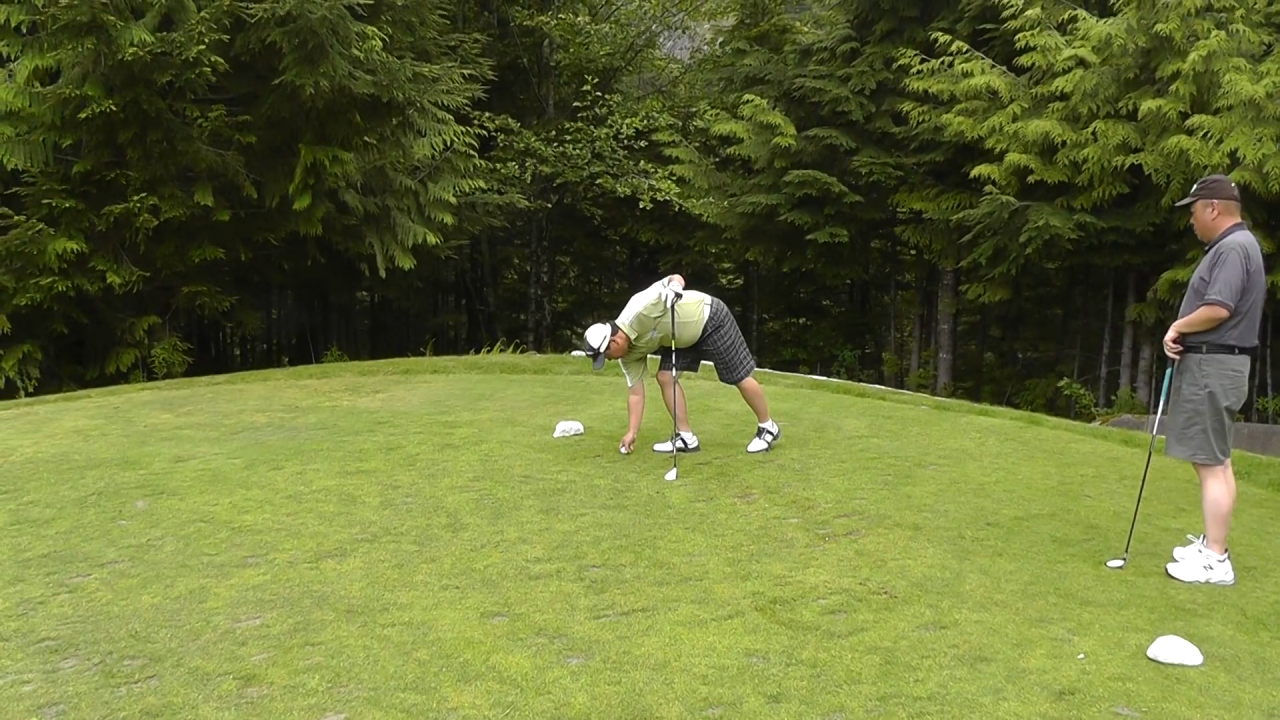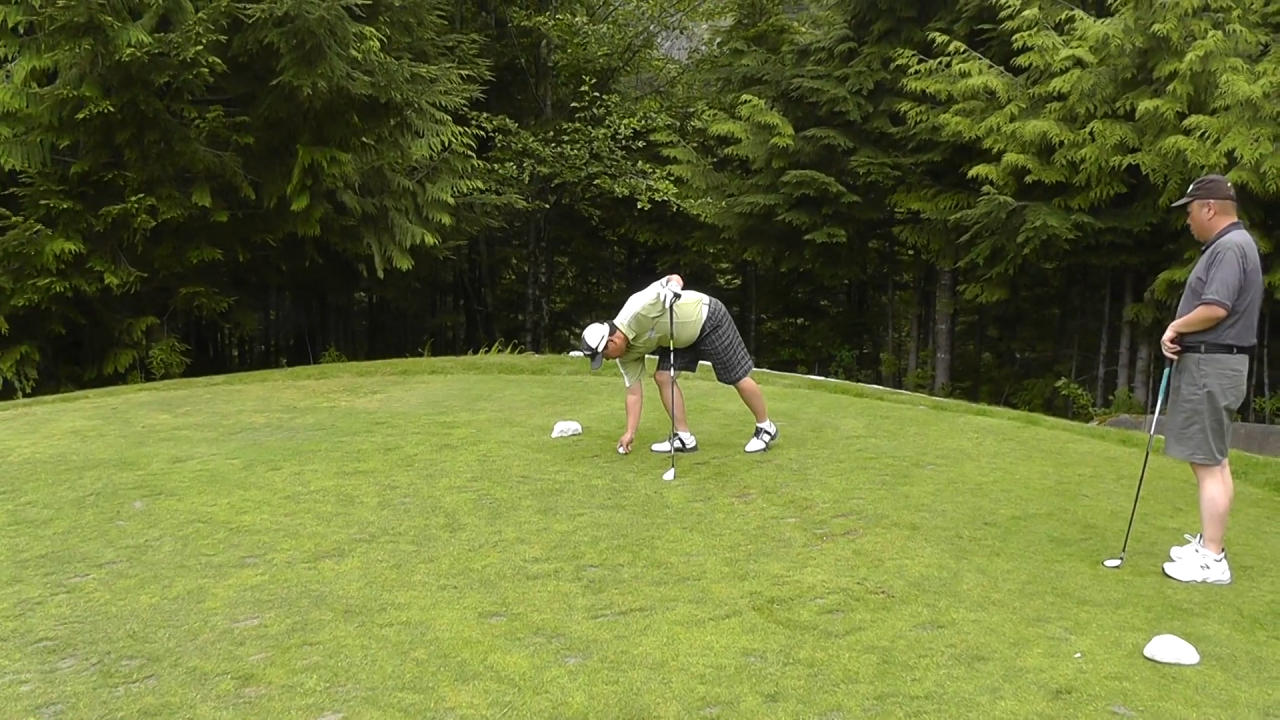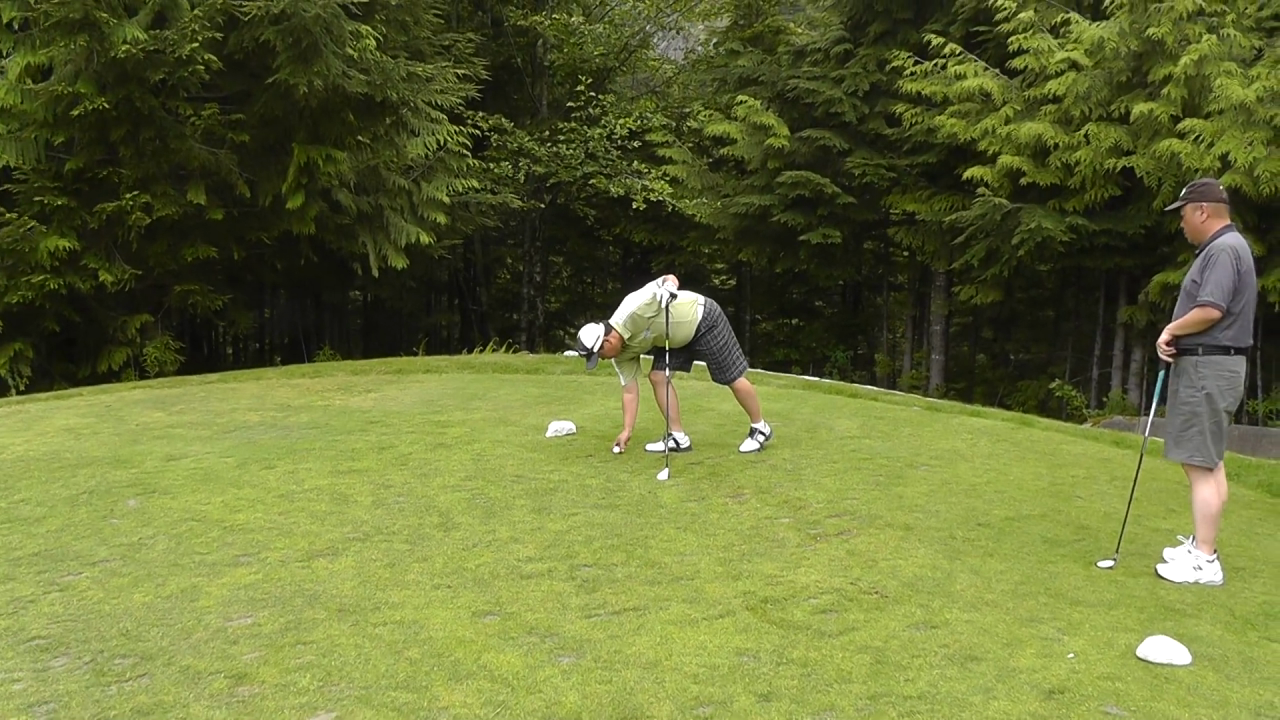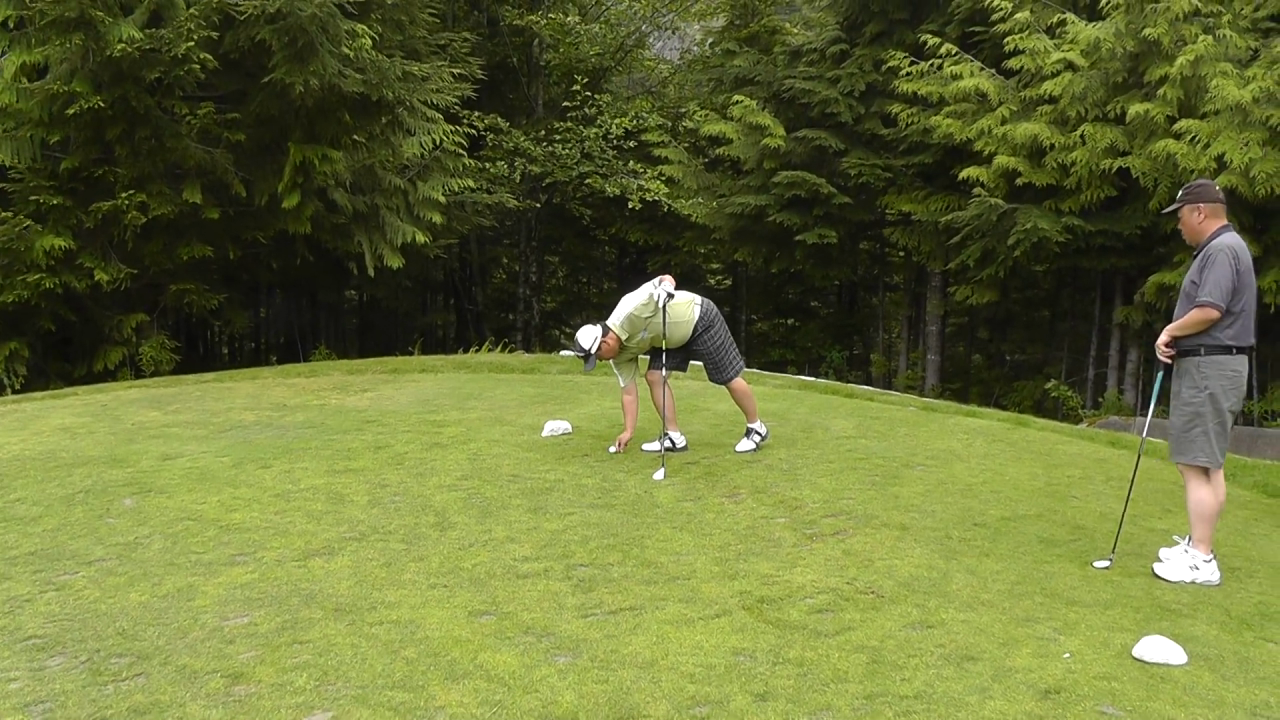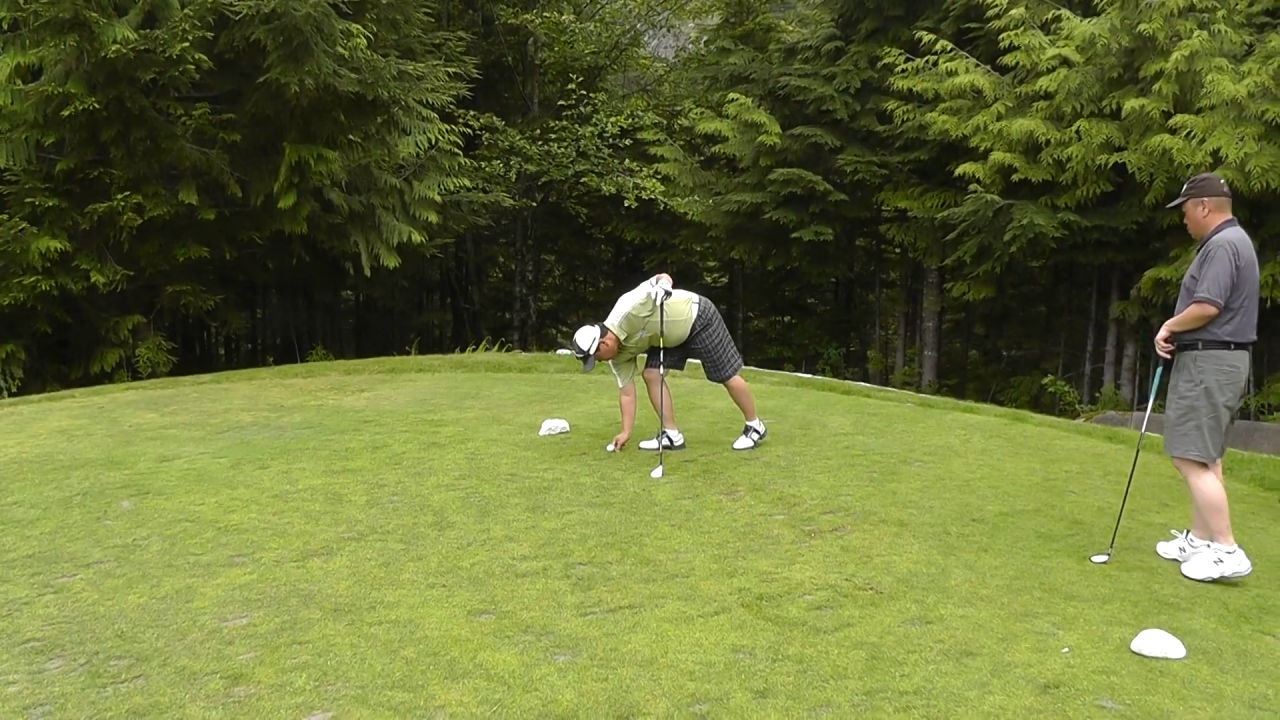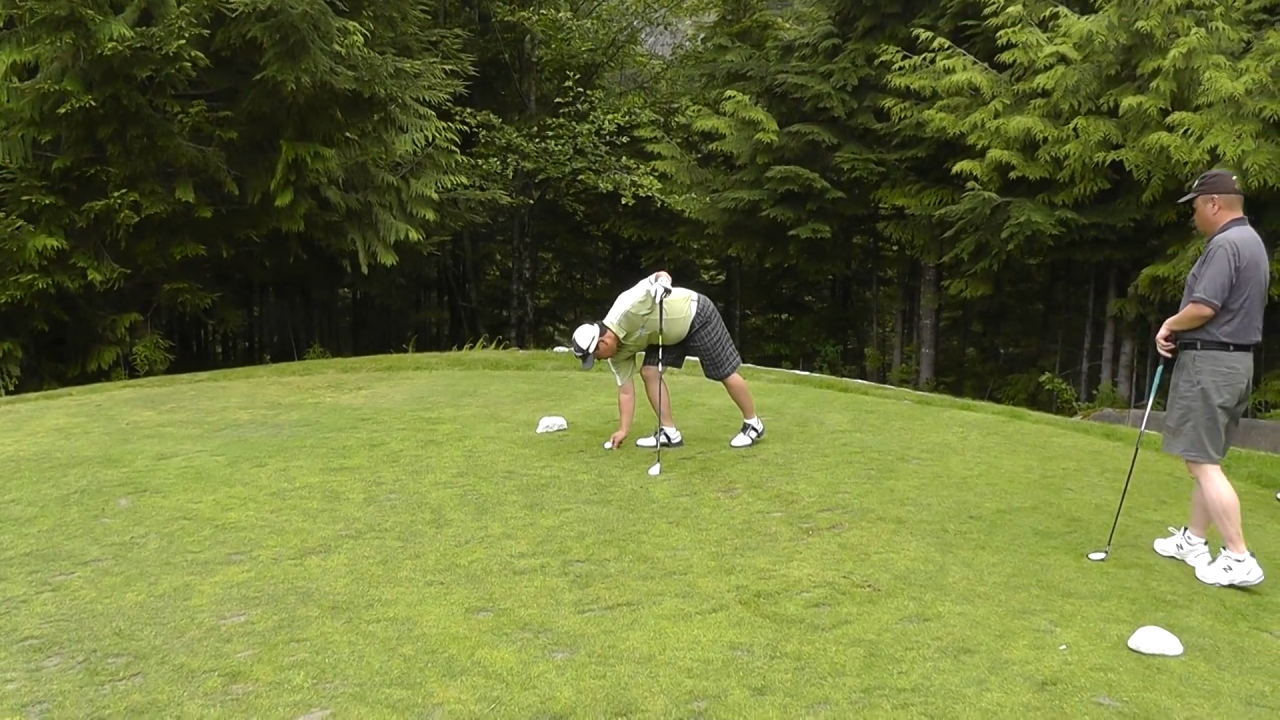
dt=0.2s
person 1, frame 1
left shoulder: (1232, 247)
right shoulder: (1230, 246)
left elbow: (1218, 309)
left wrist: (1178, 327)
right wrist: (1183, 334)
left hip: (1212, 365)
right hip: (1213, 363)
left knee: (1210, 463)
right knee: (1216, 460)
left ankle: (1215, 559)
right ankle: (1212, 544)
person 1, frame 2
left shoulder: (1229, 246)
right shoulder: (1227, 245)
left elbow: (1215, 308)
left wrist: (1175, 327)
right wrist: (1181, 333)
left hip: (1210, 365)
right hip: (1212, 362)
left knee: (1207, 462)
right knee: (1214, 460)
left ankle: (1212, 559)
right ankle: (1209, 544)
person 1, frame 3
left shoulder: (1224, 248)
right shoulder: (1221, 248)
left elbow: (1210, 310)
left wrist: (1170, 330)
right wrist: (1176, 336)
left hip: (1207, 367)
right hip: (1208, 365)
left knee: (1201, 465)
right knee: (1209, 462)
left ankle: (1204, 560)
right ankle: (1201, 545)
person 1, frame 4
left shoulder: (1221, 249)
right shoulder: (1220, 248)
left elbow: (1209, 311)
left wrist: (1170, 331)
right wrist: (1176, 337)
left hip: (1209, 368)
right hip: (1209, 366)
left knee: (1195, 464)
right knee: (1208, 463)
left ankle: (1201, 559)
right ankle: (1197, 546)
person 1, frame 5
left shoulder: (1222, 244)
right shoulder: (1231, 241)
left elbow: (1206, 307)
left wrist: (1168, 326)
right wrist: (1176, 332)
left hip: (1208, 363)
right hip: (1219, 360)
left knee: (1190, 458)
right knee: (1206, 459)
left ankle: (1226, 551)
right ankle: (1198, 541)
person 1, frame 6
left shoulder: (1226, 244)
right shoulder: (1250, 241)
left elbow: (1203, 307)
left wrist: (1169, 325)
right wrist: (1179, 330)
left hip: (1209, 363)
right hip: (1234, 360)
left knee: (1202, 463)
right knee: (1207, 459)
left ankle: (1239, 559)
right ankle: (1194, 540)
person 2, frame 1
left shoulder: (639, 311)
right shoulder: (630, 352)
left elbow: (676, 278)
right elbow: (636, 391)
left wrist: (675, 286)
right wrist: (632, 432)
left hip: (710, 319)
left knee: (740, 377)
right knee: (665, 377)
left ankle: (768, 428)
right ankle: (686, 437)
person 2, frame 2
left shoulder: (637, 311)
right shoulder: (628, 352)
left elbow: (675, 278)
right elbow: (634, 392)
left wrist: (673, 286)
right wrist: (630, 432)
left hip: (708, 319)
left knee: (738, 377)
right knee: (663, 377)
left ankle: (765, 428)
right ankle: (684, 437)
person 2, frame 3
left shoulder: (633, 312)
right shoulder: (623, 352)
left elbow: (671, 278)
right elbow: (630, 390)
left wrist: (669, 286)
right wrist: (627, 429)
left hip: (703, 319)
left knee: (733, 378)
right knee: (657, 377)
left ankle: (760, 428)
right ankle: (678, 437)
person 2, frame 4
left shoulder: (630, 311)
right shoulder: (621, 353)
left elbow: (667, 278)
right elbow: (629, 392)
left wrist: (666, 286)
right wrist: (628, 431)
left hip: (700, 319)
left knee: (729, 378)
right knee: (654, 377)
left ankle: (756, 428)
right ankle: (674, 436)
person 2, frame 5
left shoulder: (628, 312)
right shoulder: (620, 353)
left elbow: (664, 276)
right elbow: (627, 392)
left wrist: (663, 283)
right wrist: (626, 432)
left hip: (698, 318)
left knee: (727, 375)
right knee: (651, 375)
left ankle: (755, 426)
right ankle: (671, 434)
person 2, frame 6
left shoulder: (627, 310)
right shoulder: (619, 351)
left elbow: (662, 275)
right elbow: (626, 391)
left wrist: (663, 281)
right wrist: (623, 430)
left hip: (697, 316)
left knee: (726, 373)
right knee: (649, 372)
left ankle: (753, 424)
right ankle: (669, 431)
